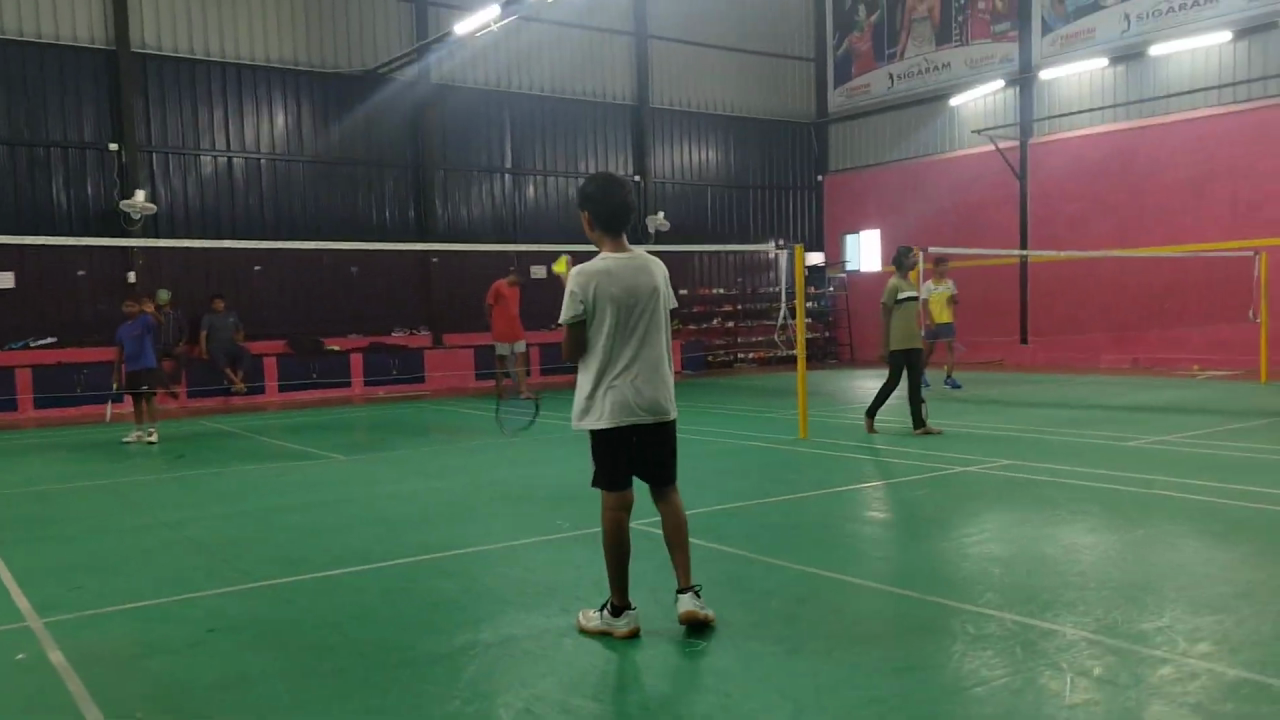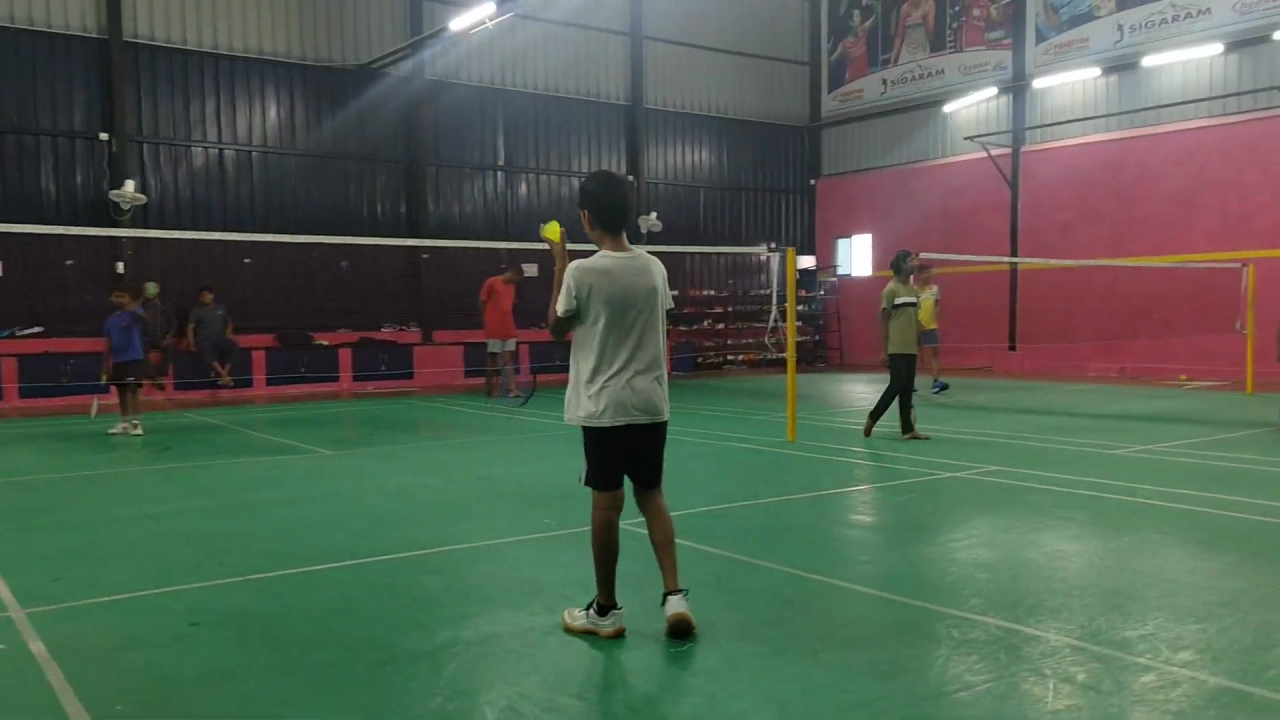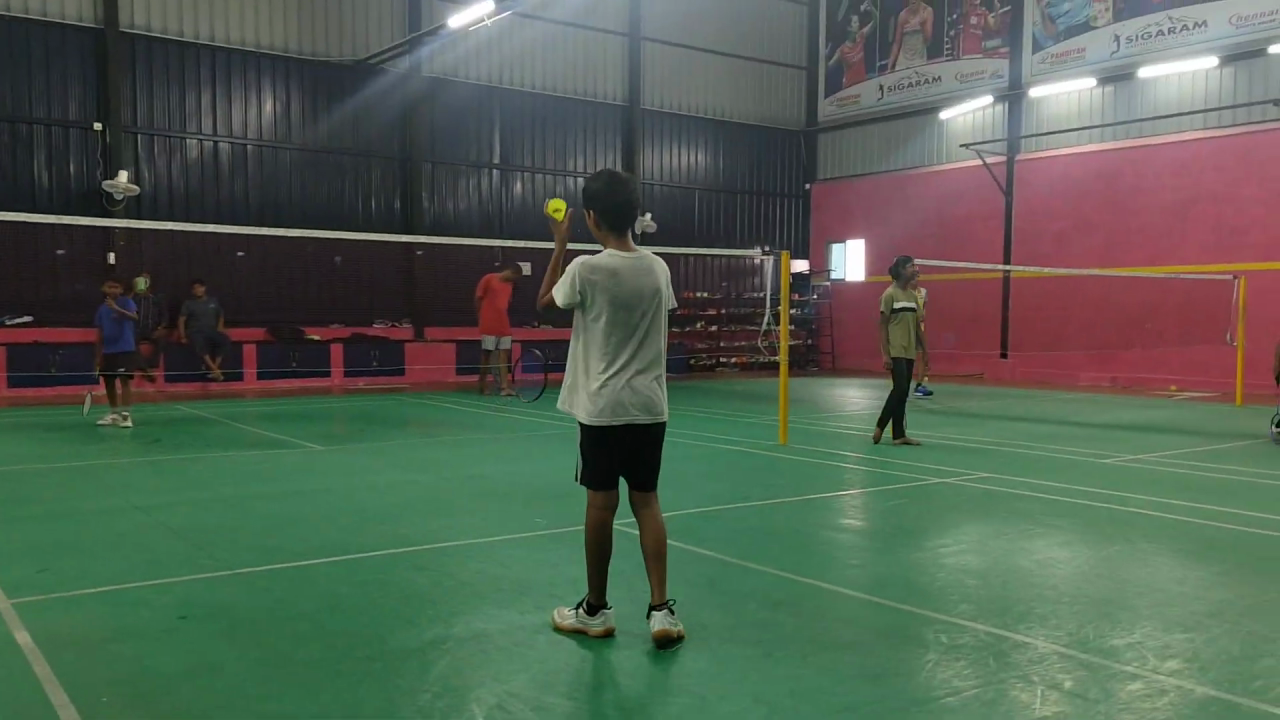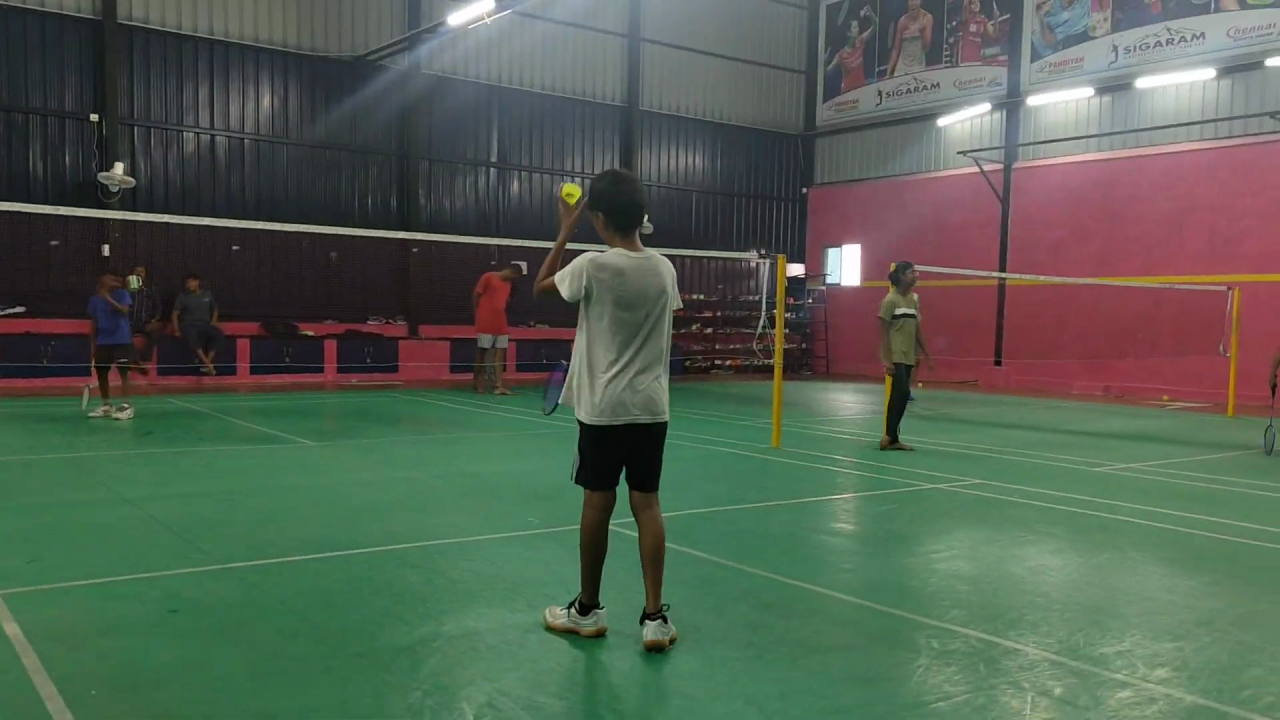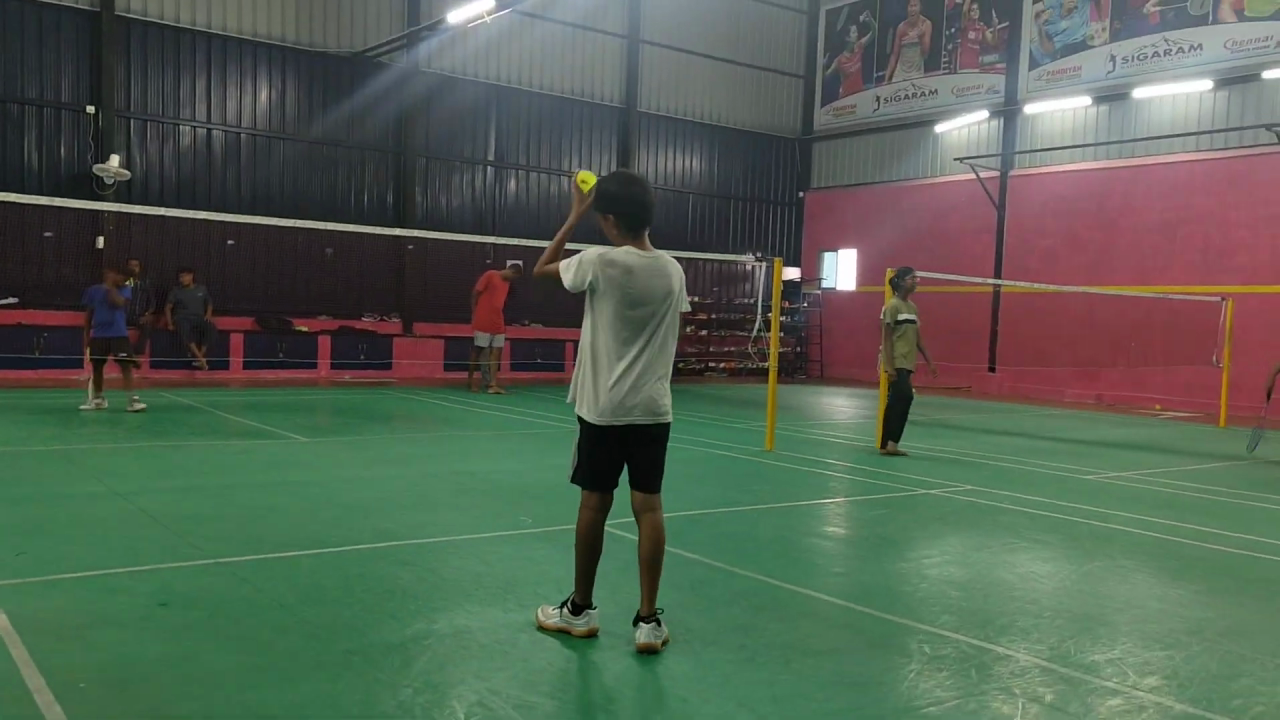
dt=0.1s
person 1, frame 1
left shoulder: (585, 276)
right shoulder: (657, 269)
left elbow: (572, 351)
left hip: (609, 407)
right hip: (658, 403)
left knee: (616, 504)
right knee: (667, 496)
left ankle: (620, 610)
right ankle: (687, 592)
person 1, frame 2
left shoulder: (582, 272)
right shoulder: (655, 268)
left elbow: (556, 327)
left wrist: (558, 263)
left hip: (603, 407)
right hip: (651, 403)
left knee: (607, 504)
right knee: (653, 499)
left ankle: (606, 610)
right ankle: (674, 597)
person 1, frame 3
left shoulder: (587, 269)
right shoulder: (659, 268)
left elbow: (545, 303)
left wrist: (560, 241)
left hip: (603, 406)
right hip: (650, 405)
left knee: (601, 504)
right knee: (647, 503)
left ankle: (596, 609)
right ankle: (661, 609)
person 1, frame 4
left shoulder: (593, 268)
right shoulder: (665, 269)
left elbow: (541, 285)
left wrist: (565, 229)
left hip: (602, 407)
right hip: (652, 406)
left knee: (598, 504)
right knee: (647, 506)
left ankle: (588, 610)
right ankle: (655, 617)
person 1, frame 5
left shoulder: (600, 263)
right shoulder: (673, 270)
left elbow: (542, 269)
left wrist: (574, 216)
left hip: (604, 407)
right hip: (654, 408)
left knee: (594, 504)
right knee: (649, 508)
left ankle: (580, 609)
right ankle: (648, 620)
person 2, frame 1
left shoulder: (912, 284)
right shoulder: (894, 284)
right elbow: (885, 316)
left wrist: (920, 339)
right wrist: (884, 346)
left hip: (914, 343)
right hip: (897, 343)
left knee: (915, 383)
right knee: (893, 381)
left ankle: (919, 425)
right ankle: (870, 415)
person 2, frame 2
left shoulder: (913, 290)
right shoulder: (891, 289)
right elbow: (883, 322)
left wrist: (919, 346)
right wrist: (883, 351)
left hip: (910, 347)
right hip: (895, 347)
left knee: (907, 387)
right knee: (897, 385)
left ankle: (908, 429)
right ankle: (872, 418)
person 2, frame 3
left shoulder: (913, 295)
right shoulder: (890, 294)
right elbow: (883, 326)
left wrist: (924, 351)
right wrist: (885, 354)
left hip: (909, 351)
right hip: (895, 351)
left knee: (904, 392)
right knee: (900, 388)
left ankle: (898, 434)
right ankle: (881, 425)
person 2, frame 4
left shoulder: (913, 302)
right shoulder: (890, 300)
left elbow: (917, 332)
right elbow: (884, 332)
left wrist: (926, 356)
right wrist: (887, 360)
left hip: (908, 357)
right hip: (895, 357)
left knee: (898, 395)
right knee: (902, 392)
left ankle: (892, 438)
right ankle: (889, 434)
person 2, frame 5
left shoulder: (912, 307)
right shoulder: (893, 305)
left elbow: (917, 338)
right elbow: (887, 338)
left wrist: (929, 362)
right wrist: (890, 365)
left hip: (908, 362)
right hip: (896, 362)
left knee: (895, 401)
right knee: (906, 396)
left ankle: (887, 444)
right ankle: (892, 440)
